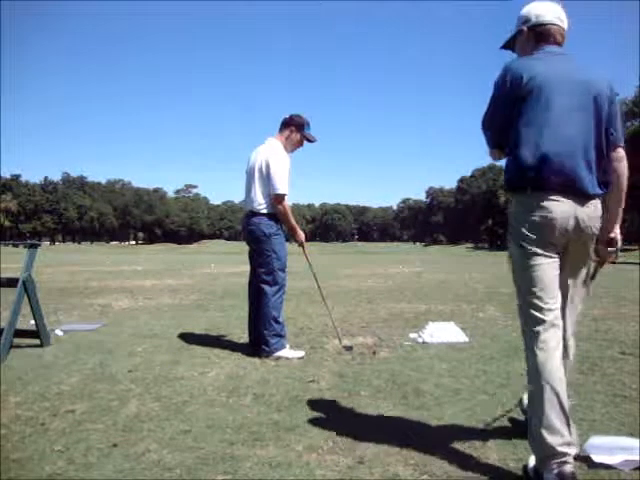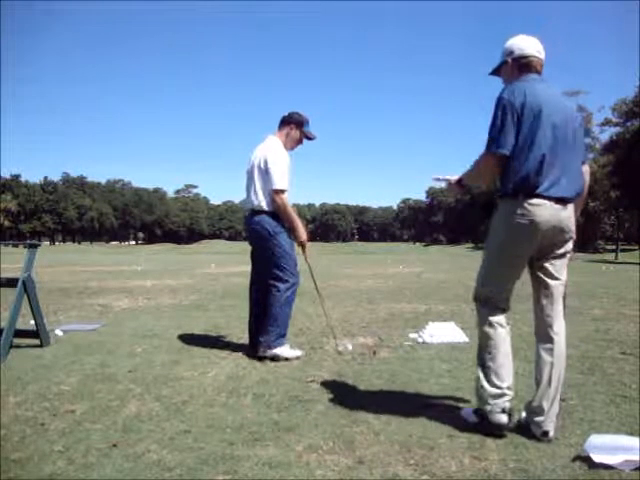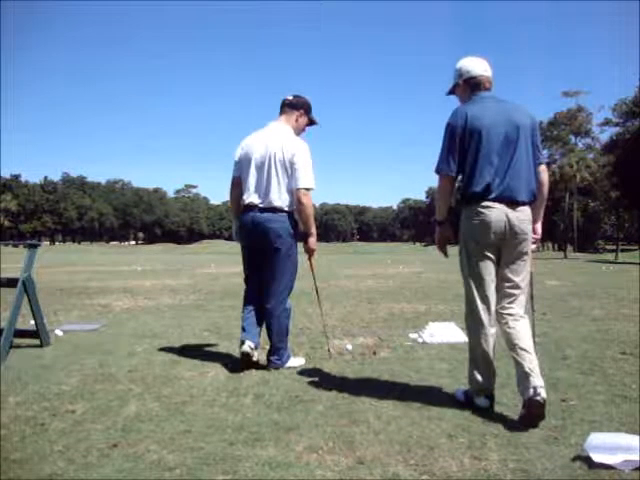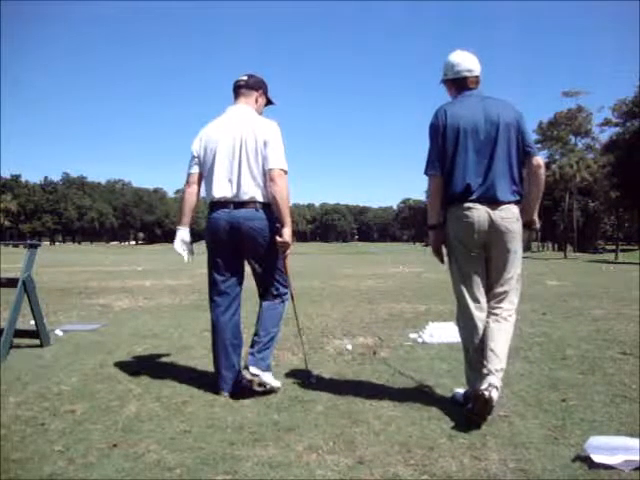
dt=0.7s
person 1, frame 1
left shoulder: (517, 72)
right shoulder: (599, 83)
left elbow: (496, 150)
right elbow: (617, 160)
right wrist: (613, 224)
left hip: (537, 208)
right hip: (588, 210)
left knee: (543, 327)
right knee: (563, 324)
right ankle: (545, 414)
person 1, frame 2
left shoulder: (514, 94)
right shoulder: (569, 107)
left elbow: (495, 159)
right elbow: (584, 172)
left wrist: (462, 181)
left hip: (523, 208)
right hip: (563, 212)
left knee: (491, 304)
right knee: (552, 315)
left ankle: (495, 408)
right ankle: (542, 418)
person 1, frame 3
left shoulder: (462, 116)
right shoulder: (524, 116)
left elbow: (447, 178)
right elbow: (542, 173)
left wrist: (441, 223)
right wrist: (537, 219)
left hip: (481, 215)
right hip: (520, 216)
left knee: (481, 308)
right knee: (513, 308)
left ankle: (481, 390)
right ankle: (533, 387)
person 1, frame 4
left shoulder: (444, 115)
right shoulder: (509, 111)
left elbow: (436, 178)
right elbow: (536, 165)
left wrist: (434, 227)
right wrist: (531, 210)
left hip: (464, 215)
right hip: (507, 214)
left knee: (472, 307)
right knee: (503, 305)
left ankle: (477, 388)
right ankle: (490, 385)
person 2, frame 1
left shoulder: (259, 151)
right shoulder: (278, 155)
right elbow: (279, 201)
right wrist: (295, 230)
left hip: (253, 220)
right hip: (267, 224)
left knee: (259, 283)
right knee: (273, 284)
left ankle: (258, 340)
right ankle: (272, 344)
person 2, frame 2
left shoulder: (261, 150)
right shoulder: (277, 153)
right elbow: (278, 197)
right wrist: (297, 227)
left hip: (256, 220)
right hip: (270, 222)
left knee: (261, 283)
right knee: (286, 279)
left ankle: (258, 341)
right ankle: (273, 341)
person 2, frame 3
left shoulder: (249, 141)
right shoulder: (296, 146)
left elbow: (235, 188)
right elbow: (302, 197)
left wrist: (238, 220)
right wrist: (311, 233)
left hip: (249, 219)
right hip: (279, 222)
left knee: (254, 285)
right knee: (279, 292)
left ankle: (249, 339)
right ankle: (279, 356)
person 2, frame 4
left shoulder: (207, 131)
right shoulder: (265, 126)
left elbow: (192, 185)
right elbow: (276, 179)
left wrist: (183, 227)
right wrist: (286, 225)
left hip: (219, 217)
right hip: (257, 216)
left knee: (224, 299)
right knee: (275, 291)
left ankle: (228, 378)
right ankle: (257, 363)
